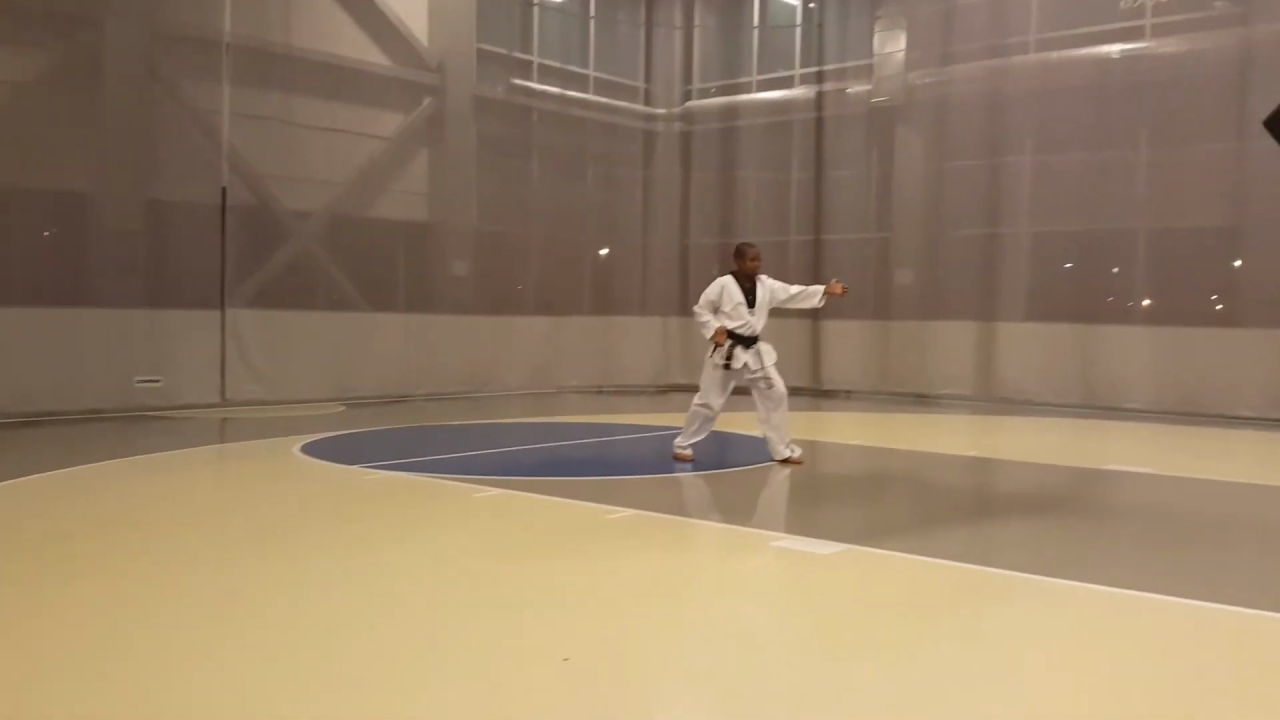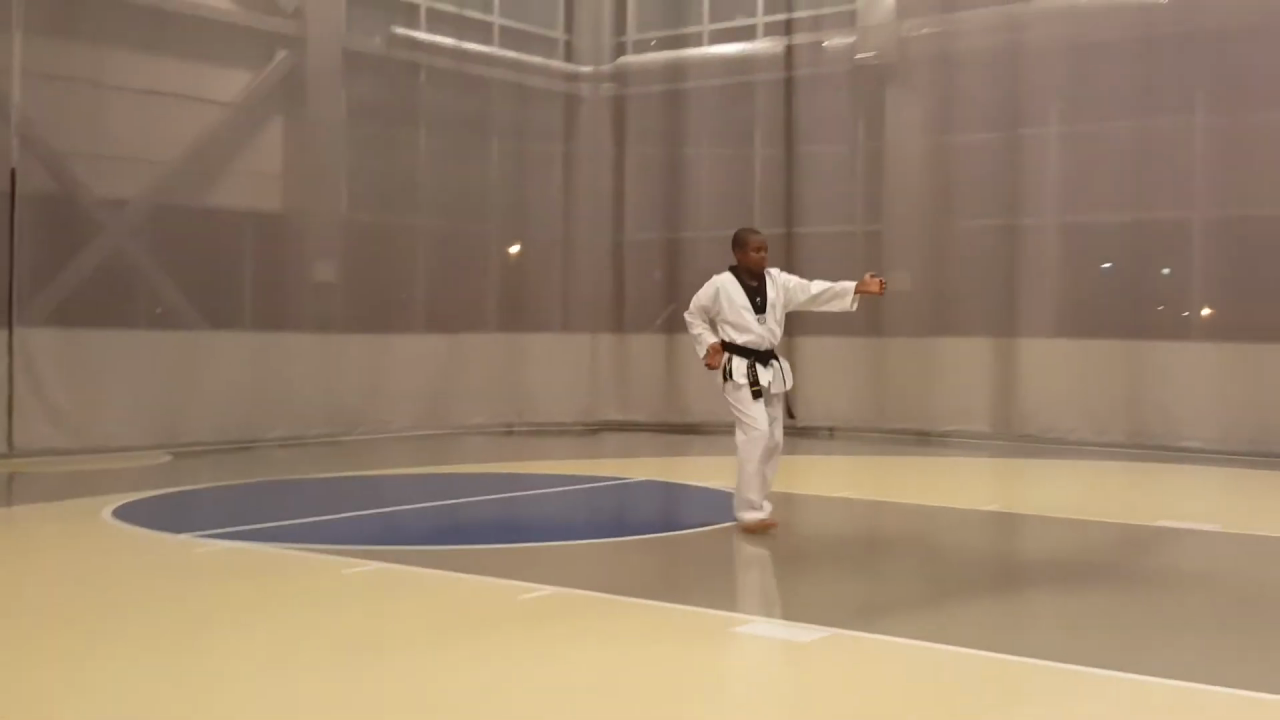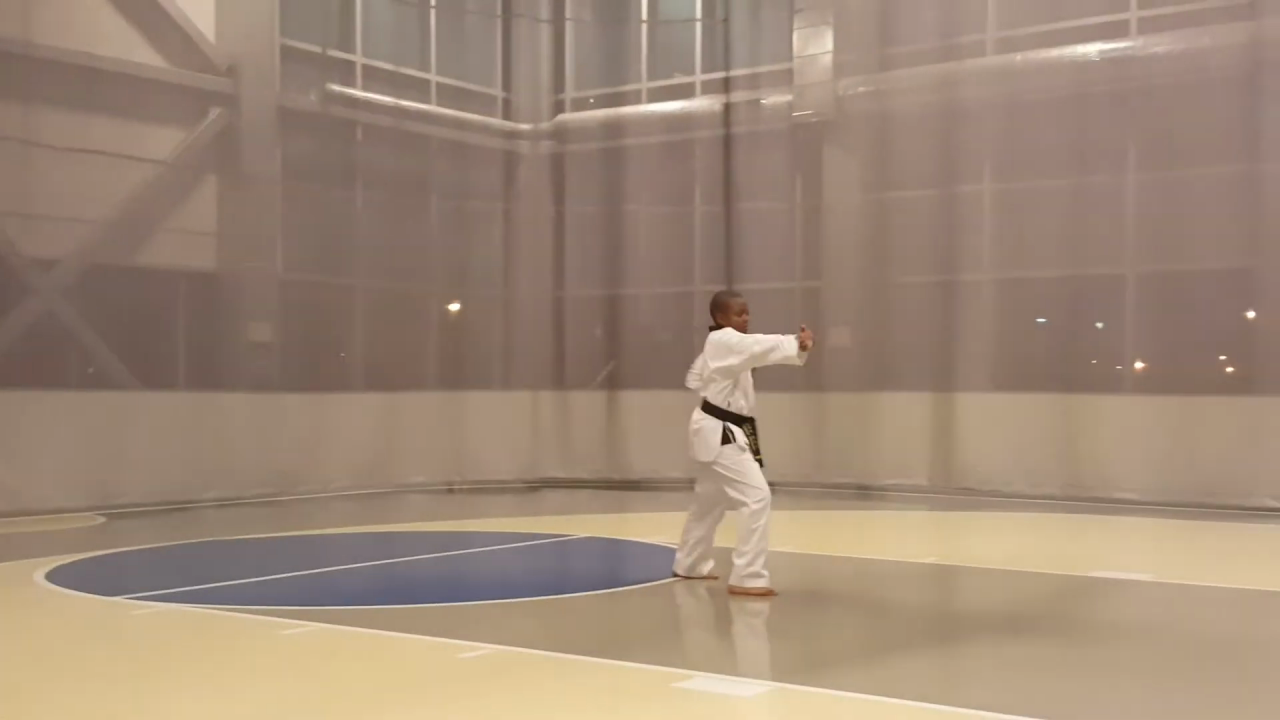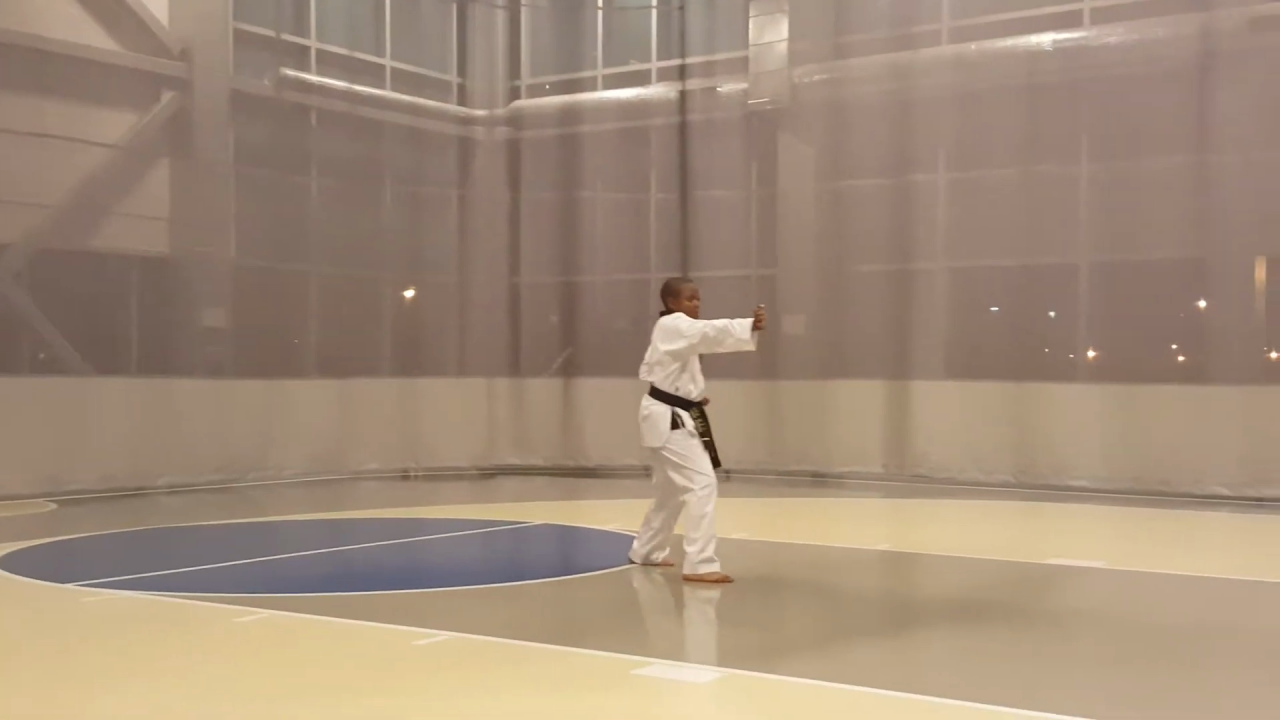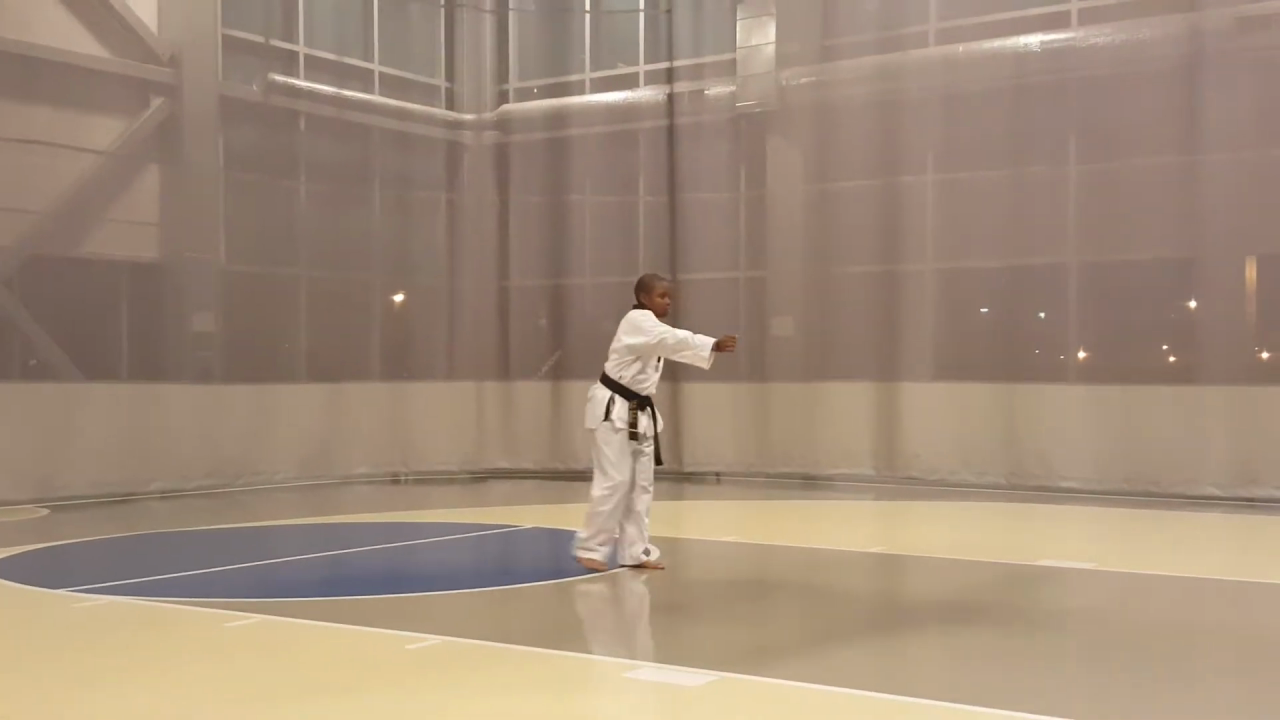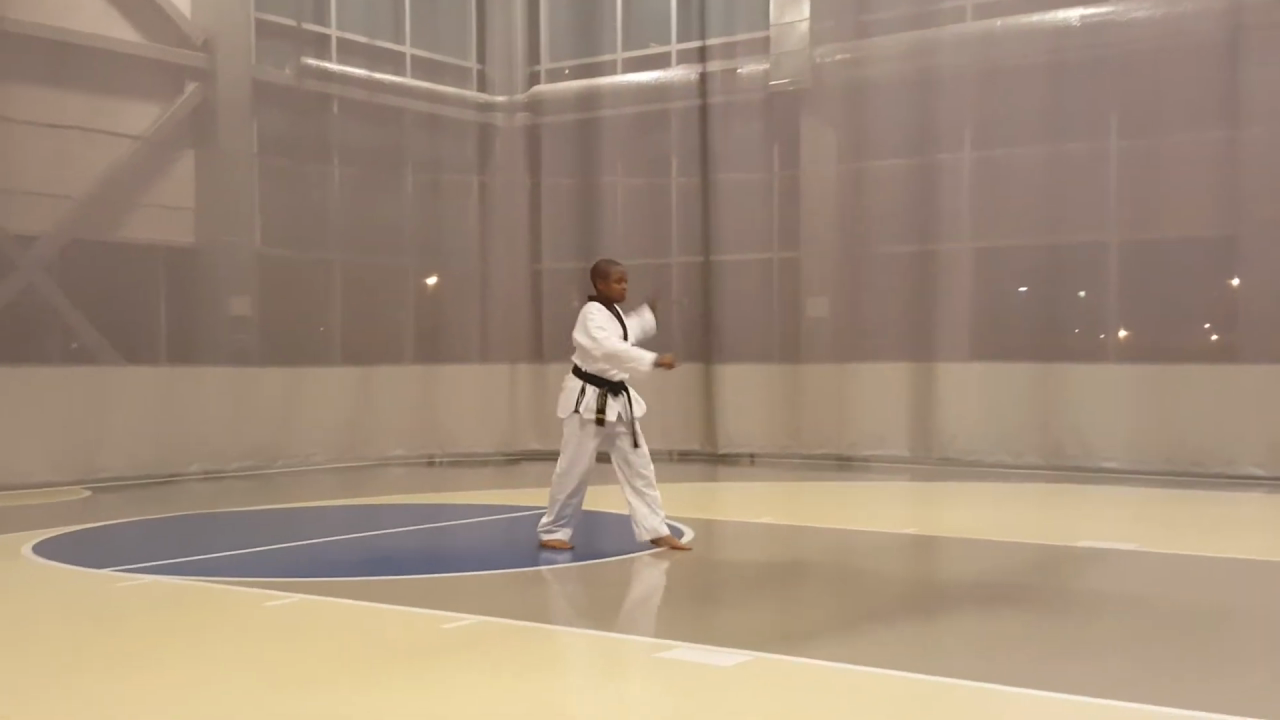
dt=0.5s
person 1, frame 1
left shoulder: (766, 285)
right shoulder: (723, 285)
right elbow: (701, 309)
right wrist: (715, 330)
left hip: (755, 351)
right hip: (727, 351)
left knee: (775, 394)
right knee: (708, 400)
person 1, frame 2
left shoulder: (778, 281)
right shoulder: (720, 285)
left elbow: (815, 293)
right elbow: (694, 316)
left wrist: (857, 288)
right wrist: (709, 345)
left hip: (771, 369)
right hip: (740, 369)
left knee: (771, 440)
right knee: (756, 434)
left ankle: (752, 508)
right ankle: (751, 511)
person 1, frame 3
left shoulder: (720, 345)
right shoulder: (723, 341)
left elbow: (695, 379)
right elbow: (760, 348)
left wrist: (727, 389)
right wrist: (796, 343)
left hip: (718, 431)
right hip: (720, 435)
left knee: (709, 502)
right knee: (757, 498)
left ankle: (689, 564)
right ankle: (746, 578)
person 1, frame 4
left shoulder: (672, 332)
right shoulder: (672, 326)
left elbow: (647, 371)
right elbow: (711, 333)
left wrist: (689, 394)
right wrist: (751, 326)
left hip: (671, 416)
right hip: (670, 419)
left knee: (671, 492)
right knee: (702, 485)
left ankle: (646, 551)
right ankle: (700, 565)
person 1, frame 5
left shoulder: (650, 325)
right shoulder: (638, 321)
right elbow: (672, 340)
right wrist: (715, 344)
left hip: (638, 411)
right hip: (614, 409)
left knee: (641, 483)
right knee: (613, 480)
left ankle: (635, 551)
right ankle: (590, 549)
person 1, frame 6
left shoulder: (614, 312)
right shoulder: (593, 314)
right elbow: (609, 348)
left wrist: (647, 315)
right wrist: (652, 360)
left hip: (616, 398)
right hip: (587, 399)
left knee: (637, 462)
right knee: (574, 468)
left ankle: (654, 529)
right ankle: (552, 530)
